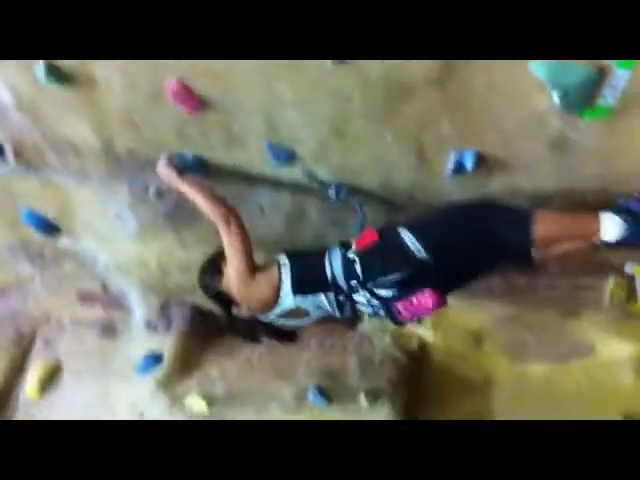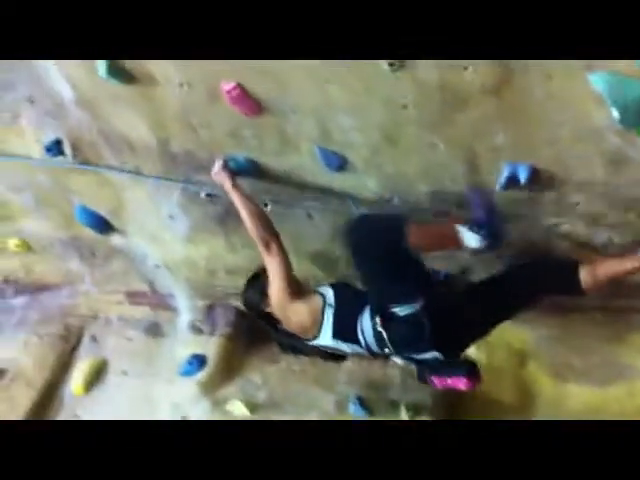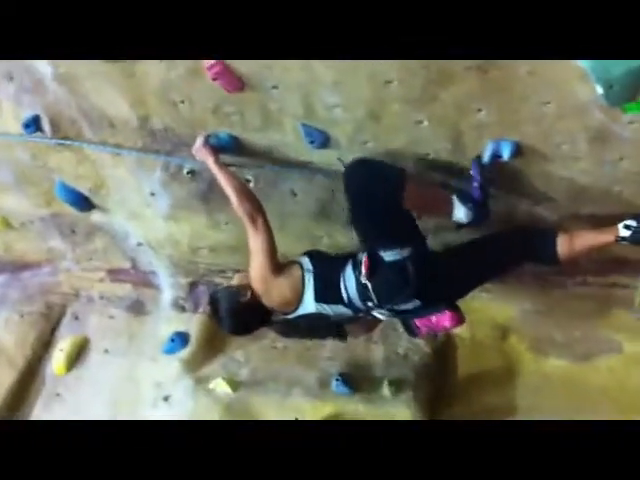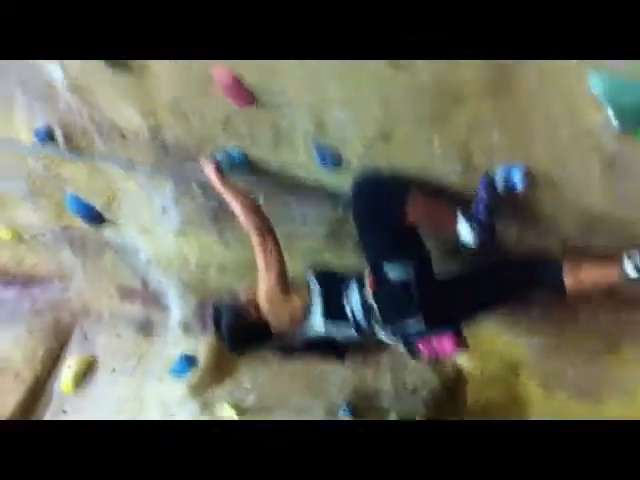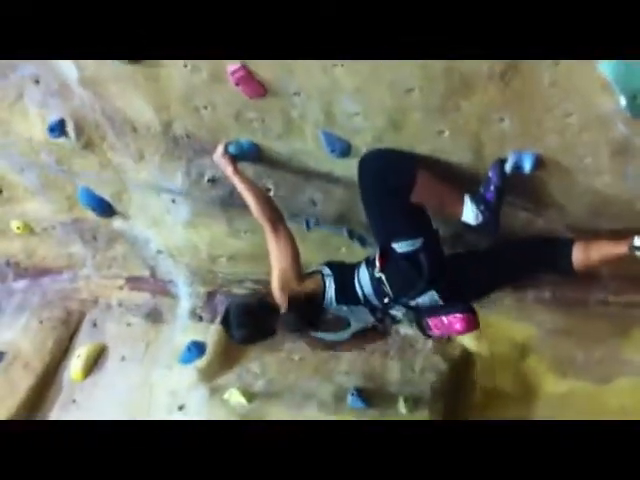
dt=0.5s
person 1, frame 1
left shoulder: (264, 307)
right shoulder: (250, 286)
right elbow: (226, 218)
right wrist: (177, 179)
left hip: (387, 297)
right hip: (382, 266)
left knee: (497, 245)
right knee: (488, 219)
left ankle: (600, 235)
person 1, frame 2
left shoulder: (306, 317)
right shoulder: (291, 309)
right elbow: (268, 242)
right wrist: (231, 184)
left hip: (421, 334)
right hip: (414, 327)
left knee: (539, 272)
right knee: (367, 229)
right ankle: (468, 234)
person 1, frame 3
left shoulder: (285, 311)
right shoulder: (269, 284)
left elbow: (364, 317)
right elbow: (253, 216)
right wrist: (212, 160)
left hip: (395, 294)
right hip: (394, 276)
left knee: (521, 241)
right knee: (362, 174)
right ankle: (462, 207)
person 1, frame 4
left shoulder: (284, 321)
right shoulder: (276, 308)
right elbow: (261, 231)
right wrist: (219, 182)
left hip: (415, 324)
right hip: (411, 300)
left knee: (531, 270)
right knee: (371, 189)
right ankle: (465, 229)
person 1, frame 5
left shoulder: (310, 331)
right shoulder: (285, 287)
left elbow: (372, 335)
right elbow: (272, 222)
right wrist: (232, 170)
left hip: (407, 288)
right hip: (410, 273)
right knee: (378, 166)
right ankle: (473, 211)
